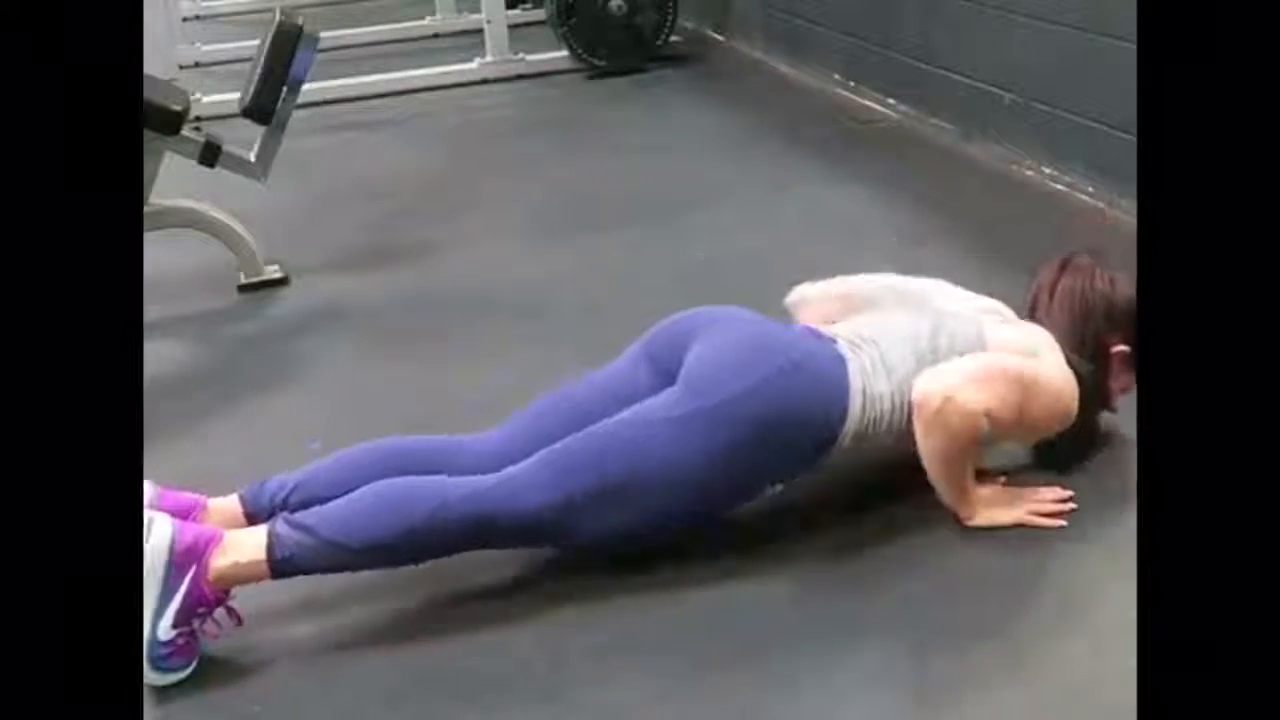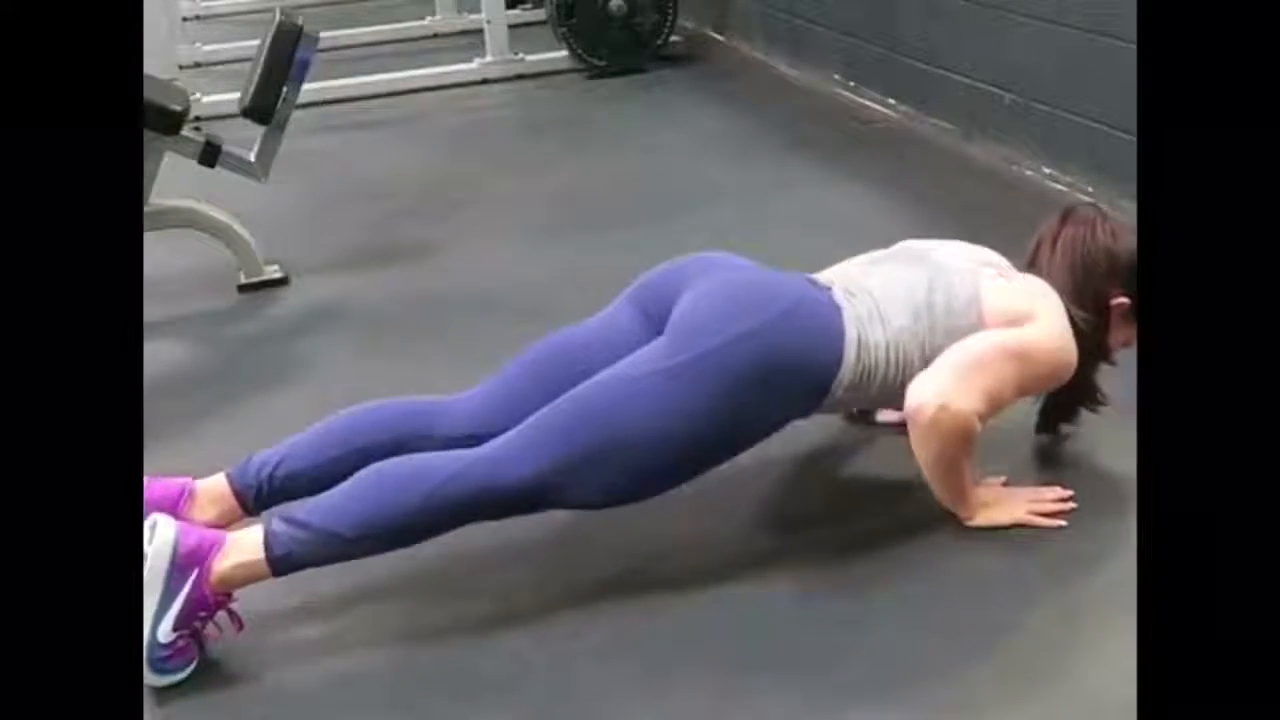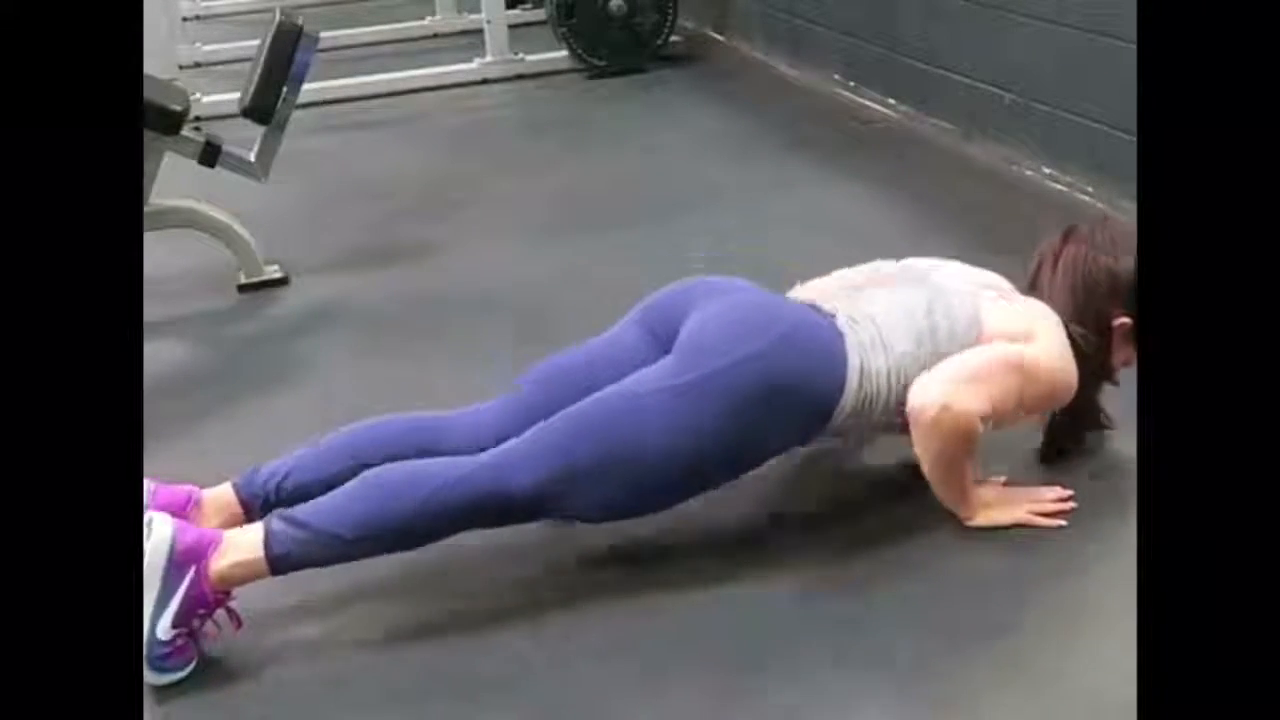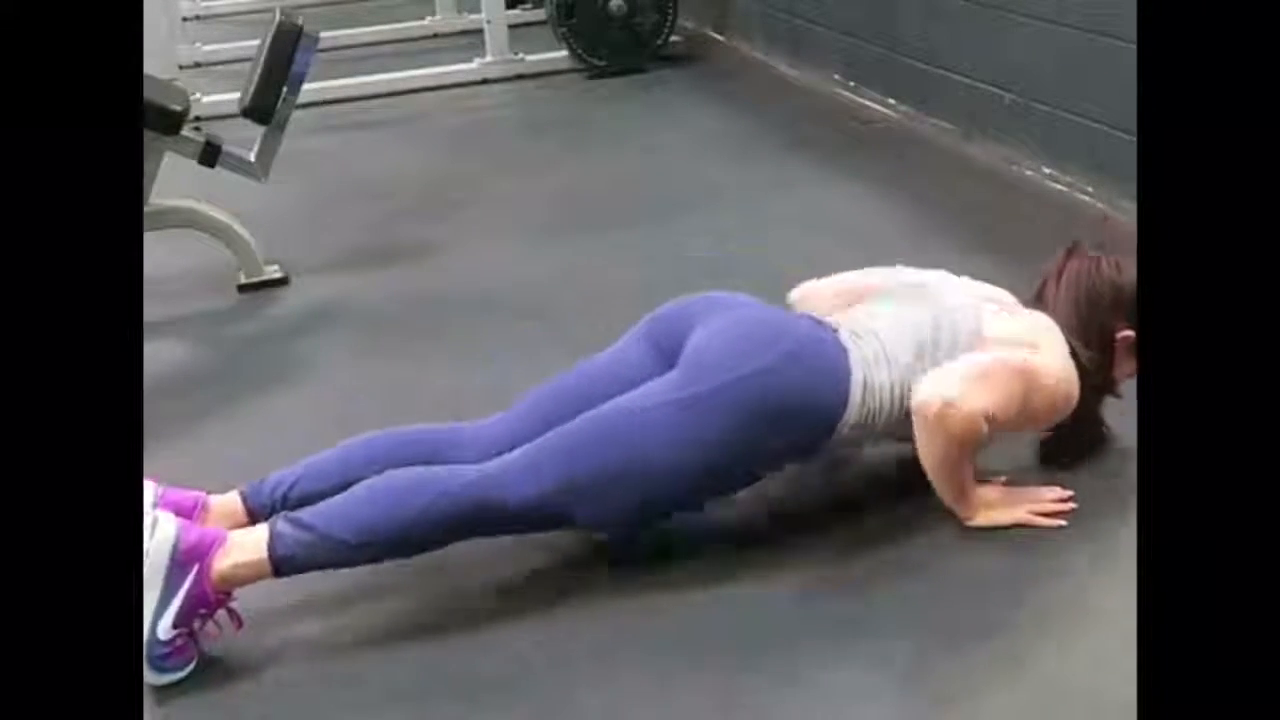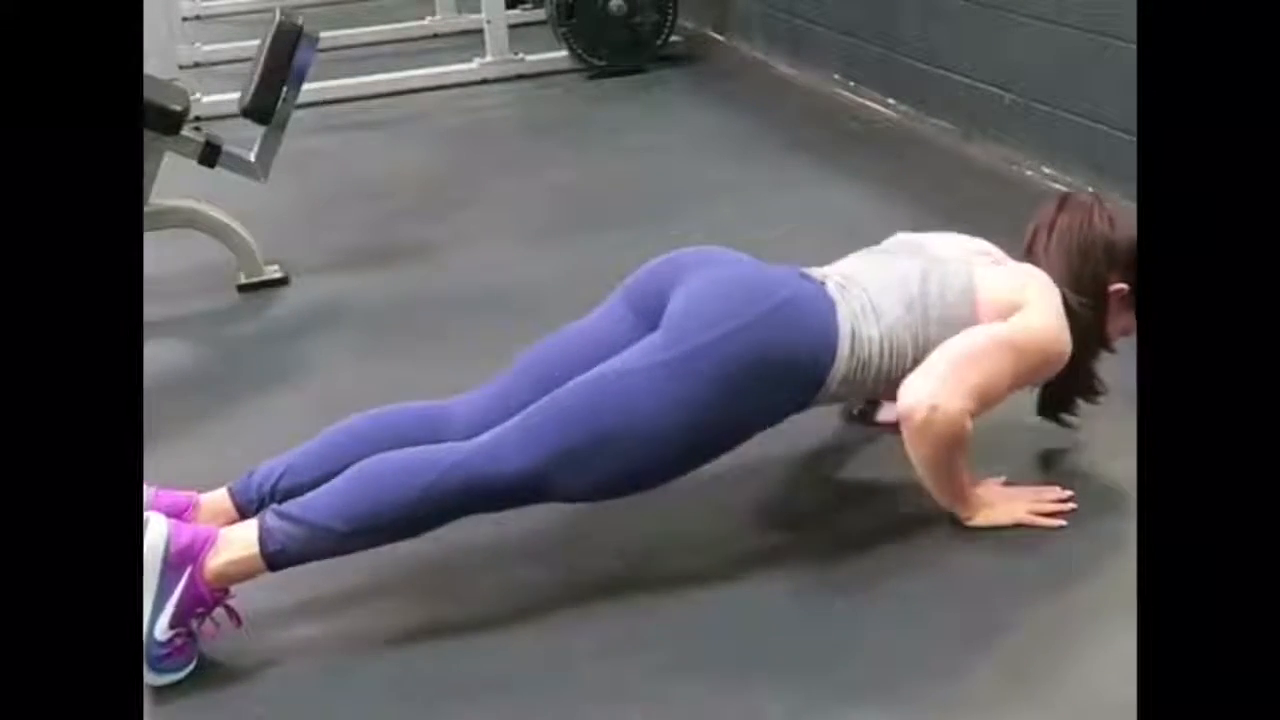
dt=0.2s
person 1, frame 1
left shoulder: (970, 300)
right shoulder: (1054, 378)
left elbow: (808, 296)
right elbow: (942, 401)
right wrist: (967, 503)
left hip: (717, 331)
right hip: (771, 400)
left knee: (477, 458)
right knee: (510, 504)
left ankle: (199, 512)
right ankle: (210, 559)
person 1, frame 2
left shoulder: (973, 259)
right shoulder: (1053, 336)
right elbow: (939, 404)
left wrist: (862, 379)
right wrist: (967, 502)
left hip: (709, 280)
right hip: (761, 352)
left knee: (465, 423)
right knee: (508, 473)
left ankle: (190, 500)
right ankle: (209, 560)
person 1, frame 3
left shoulder: (971, 280)
right shoulder: (1054, 359)
right elbow: (941, 405)
right wrist: (967, 501)
left hip: (713, 303)
right hip: (762, 375)
left knee: (467, 437)
right knee: (506, 482)
left ankle: (195, 506)
right ankle: (206, 560)
person 1, frame 4
left shoulder: (969, 290)
right shoulder: (1056, 371)
left elbow: (812, 292)
right elbow: (942, 403)
right wrist: (967, 503)
left hip: (718, 319)
right hip: (775, 387)
left knee: (478, 446)
right knee: (511, 490)
left ankle: (203, 509)
right ankle: (210, 561)
person 1, frame 5
left shoulder: (969, 252)
right shoulder: (1048, 323)
right elbow: (930, 408)
left wrist: (866, 381)
right wrist: (966, 501)
left hip: (705, 275)
right hip: (755, 345)
left knee: (463, 423)
right knee: (502, 466)
left ankle: (192, 509)
right ankle: (202, 559)
